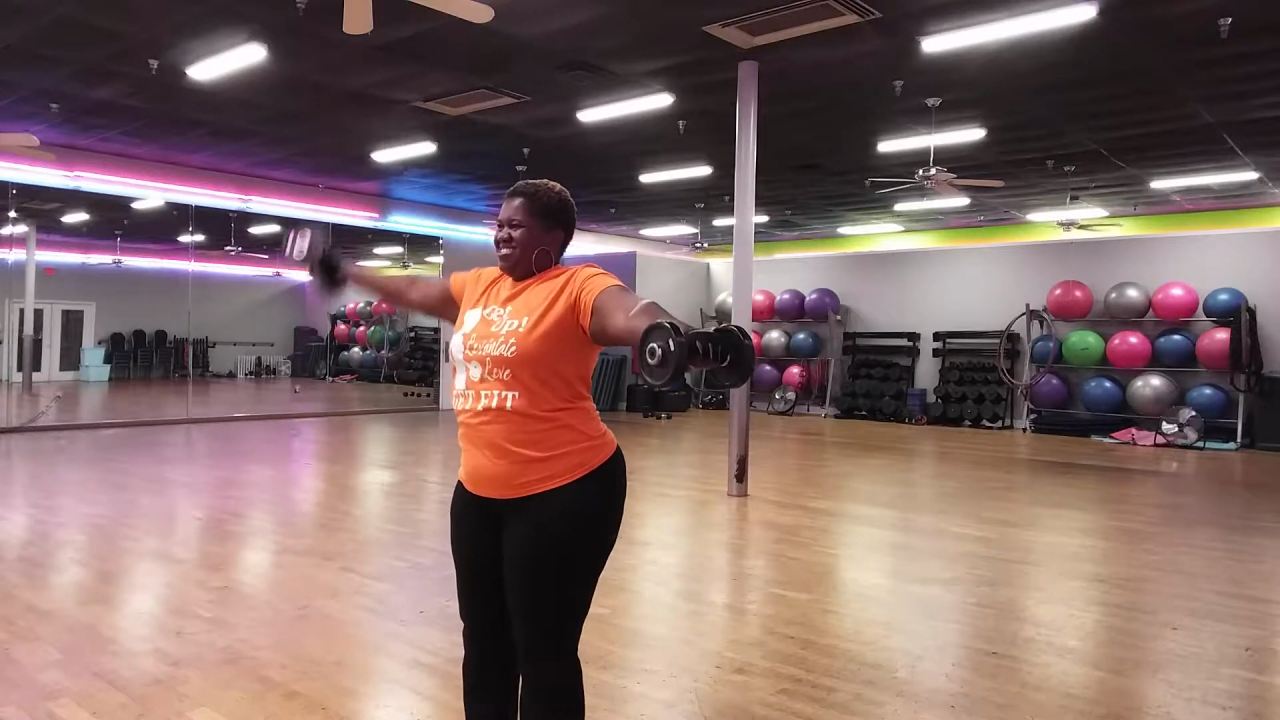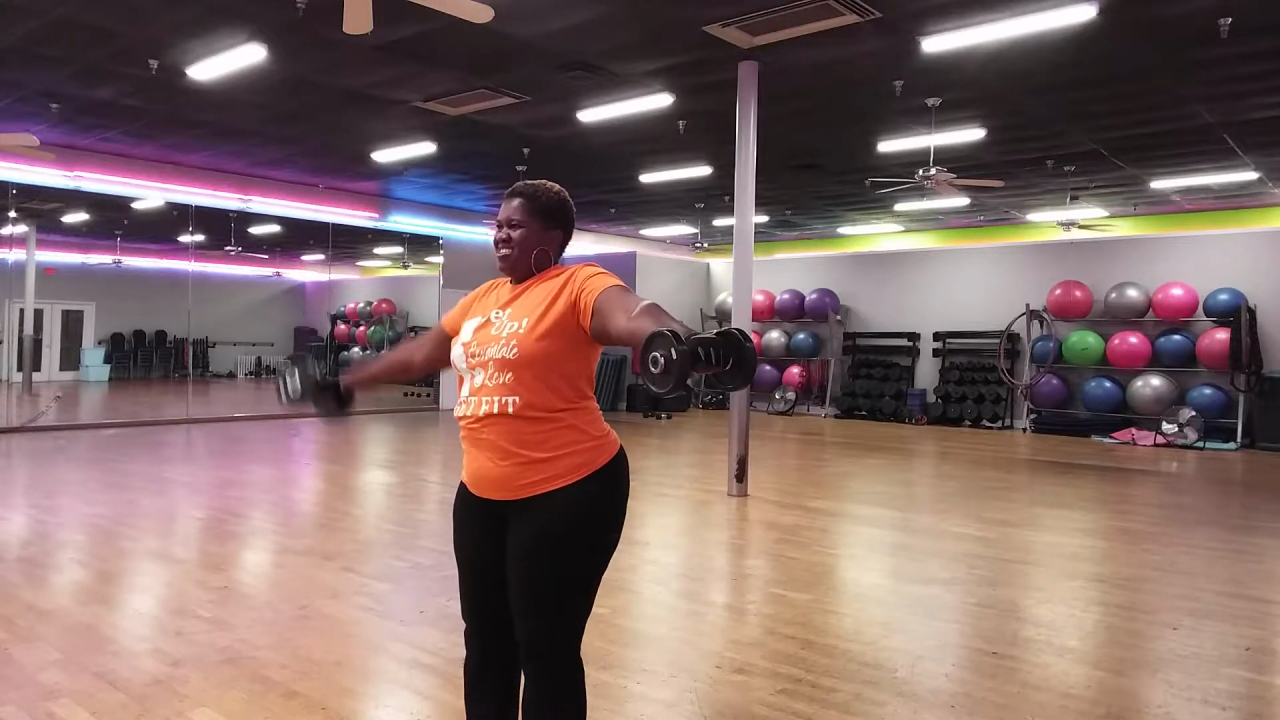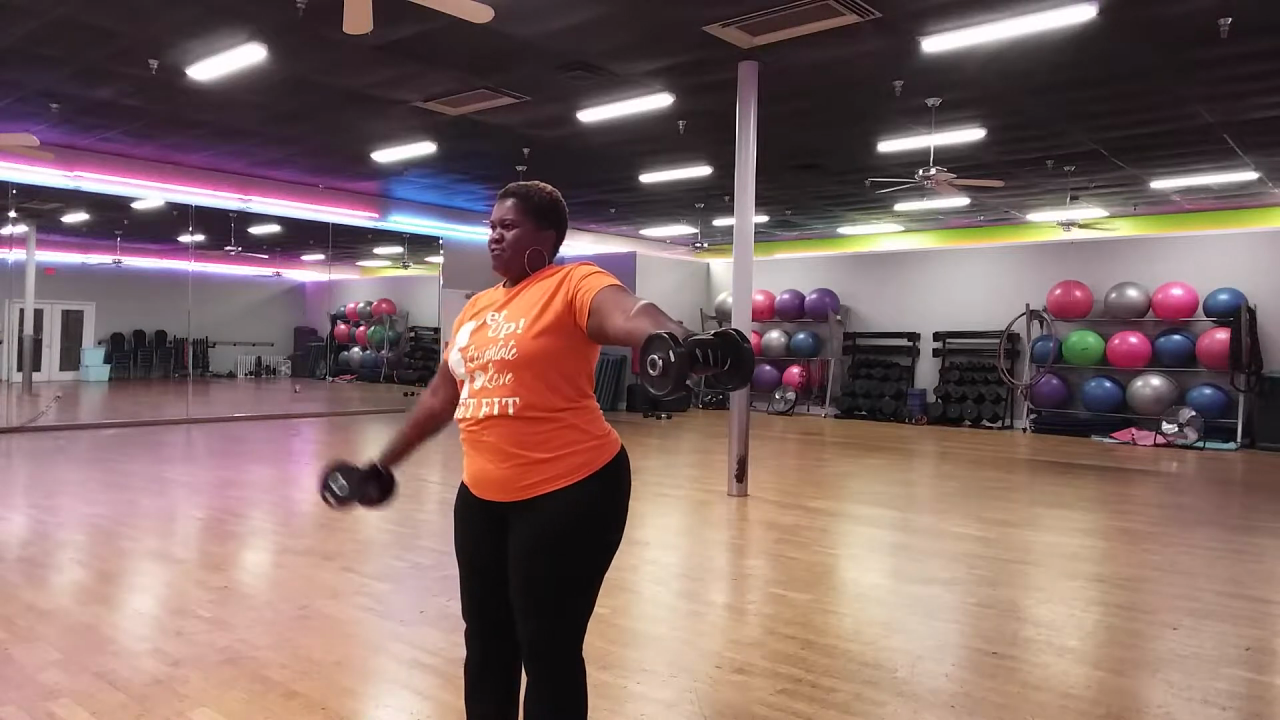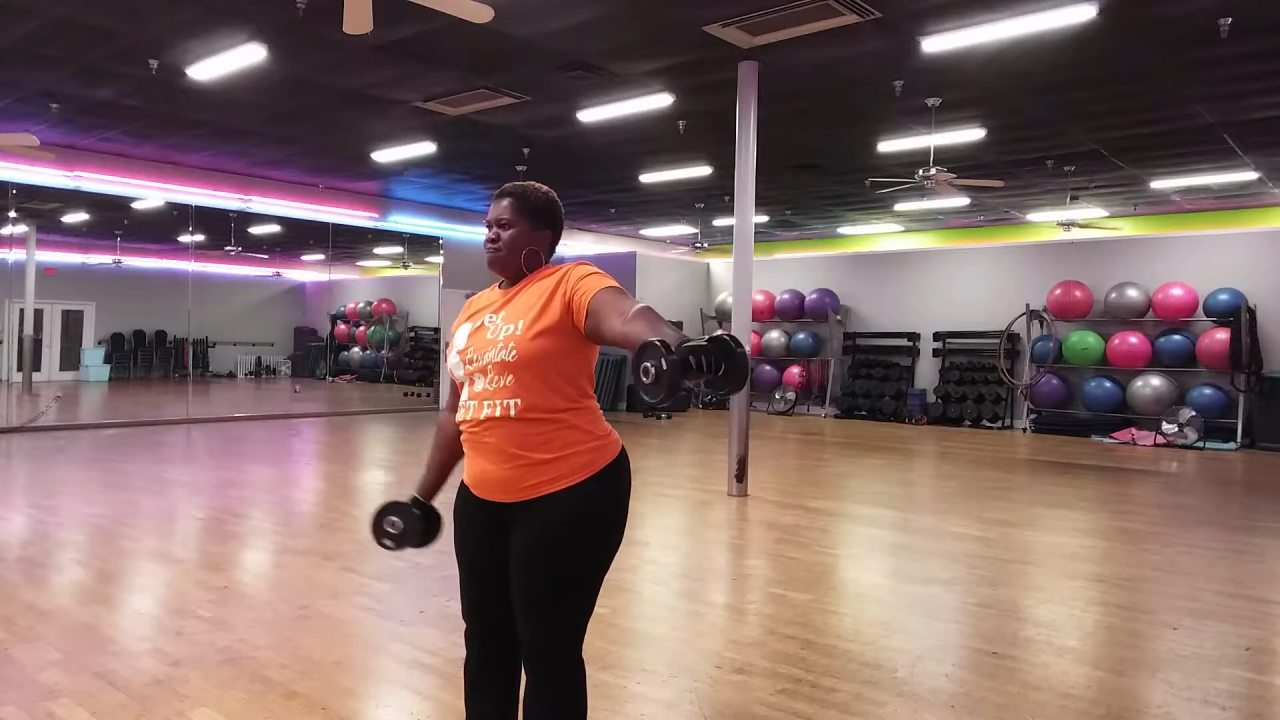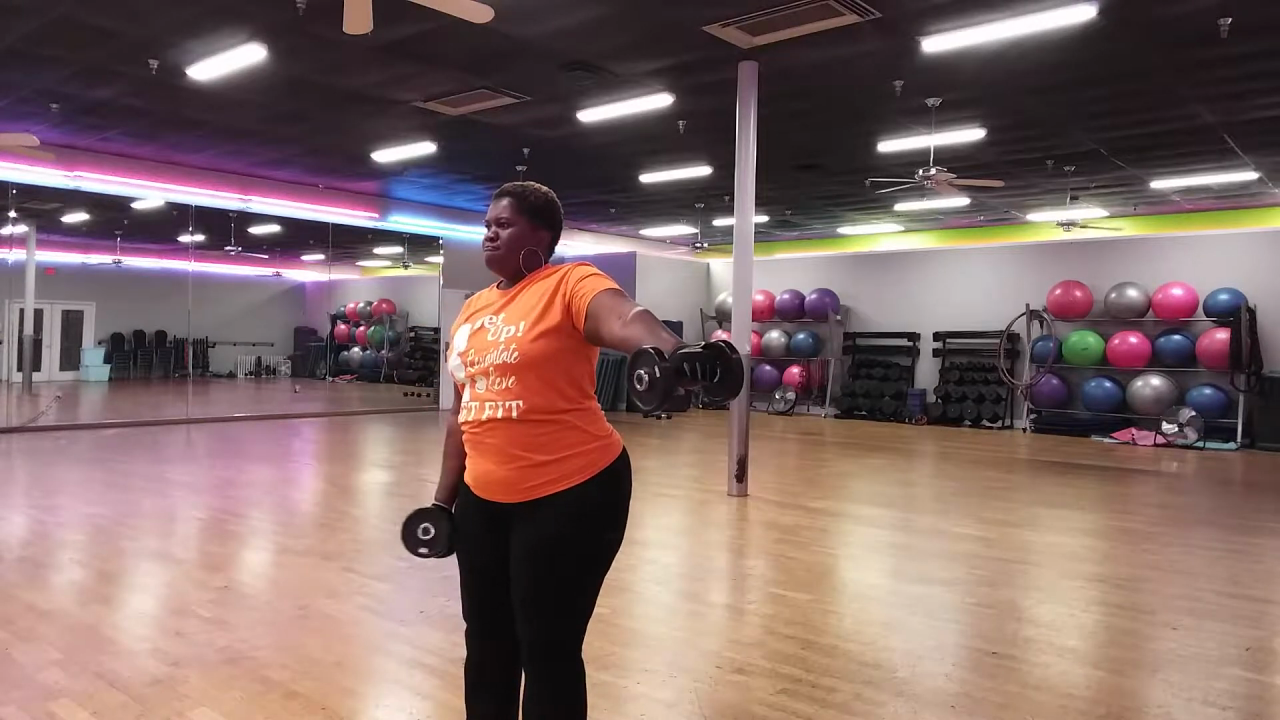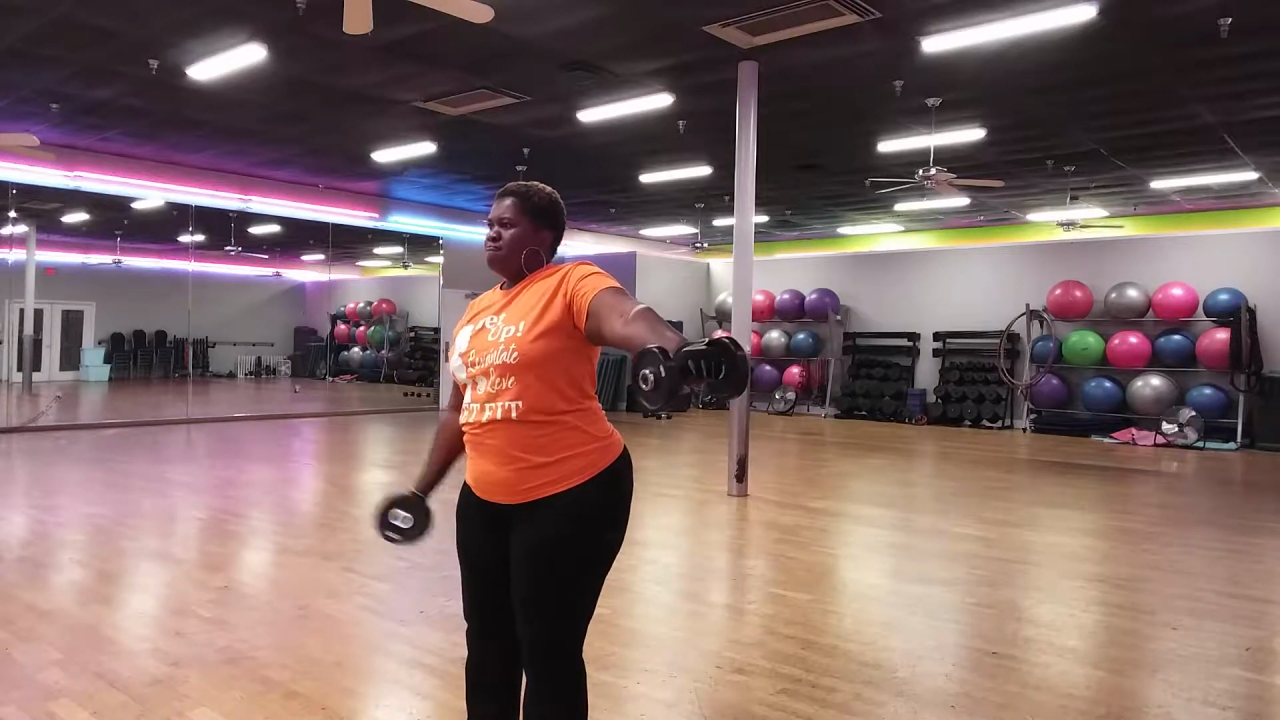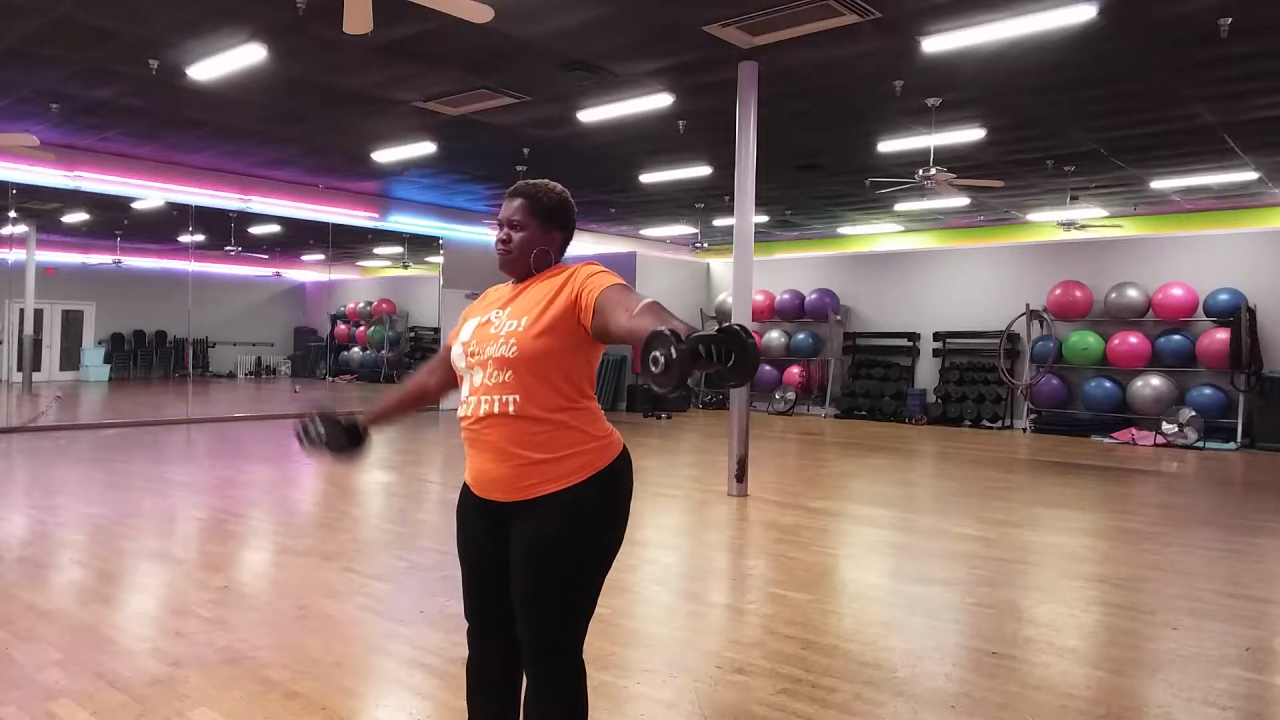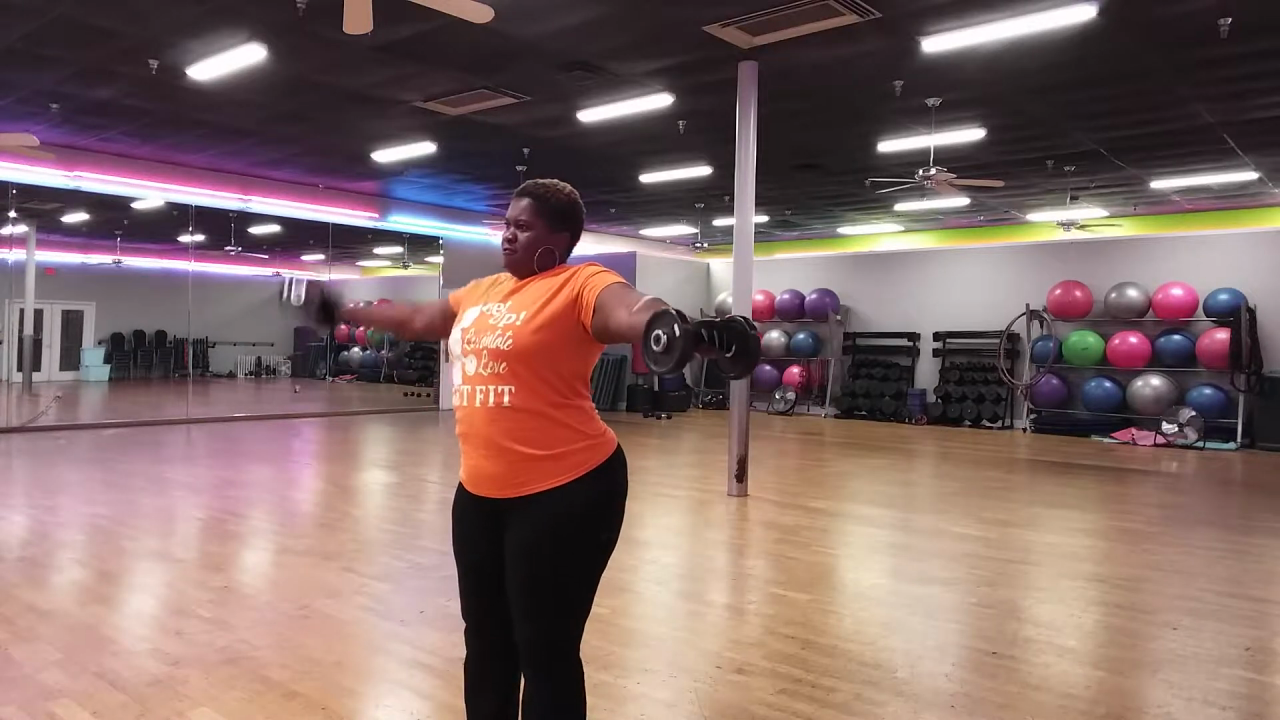
dt=0.2s
person 1, frame 1
left shoulder: (579, 287)
right shoulder: (483, 286)
left elbow: (634, 316)
right elbow: (417, 290)
right wrist: (345, 271)
left hip: (567, 490)
right hip: (481, 493)
left knee: (543, 651)
right knee: (485, 643)
person 1, frame 2
left shoulder: (578, 286)
right shoulder: (482, 299)
left elbow: (632, 315)
right elbow: (421, 353)
left wrist: (682, 340)
right wrist: (350, 380)
left hip: (566, 493)
right hip: (483, 494)
left knee: (546, 650)
right knee: (485, 643)
person 1, frame 3
left shoulder: (573, 285)
right shoulder: (477, 307)
left elbow: (629, 315)
right elbow: (438, 397)
left wrist: (680, 341)
right wrist: (384, 460)
left hip: (567, 493)
right hip: (483, 497)
left knee: (547, 650)
right knee: (485, 643)
person 1, frame 4
left shoulder: (571, 286)
right shoulder: (472, 309)
left elbow: (624, 318)
right elbow: (456, 410)
left wrist: (680, 348)
right wrist: (425, 494)
left hip: (572, 493)
right hip: (483, 499)
left knee: (549, 650)
right knee: (484, 645)
person 1, frame 5
left shoulder: (570, 285)
right shoulder: (472, 310)
left elbow: (625, 319)
left wrist: (673, 352)
right wrist: (444, 498)
left hip: (569, 494)
right hip: (485, 499)
left knee: (547, 650)
right knee: (485, 644)
person 1, frame 6
left shoulder: (573, 285)
right shoulder: (476, 311)
left elbow: (627, 318)
right elbow: (457, 410)
left wrist: (678, 353)
right wrist: (424, 486)
left hip: (571, 494)
right hip: (486, 499)
left knee: (549, 650)
right knee: (487, 644)
person 1, frame 7
left shoulder: (579, 285)
right shoulder: (485, 305)
left elbow: (635, 314)
right elbow: (436, 375)
left wrist: (685, 338)
right wrist: (366, 420)
left hip: (568, 493)
right hip: (485, 496)
left knee: (547, 651)
right knee: (487, 643)
person 1, frame 8
left shoulder: (581, 285)
right shoulder: (485, 290)
left elbow: (635, 311)
right elbow: (417, 319)
right wrist: (346, 312)
left hip: (563, 492)
right hip: (481, 492)
left knee: (545, 649)
right knee: (485, 642)
